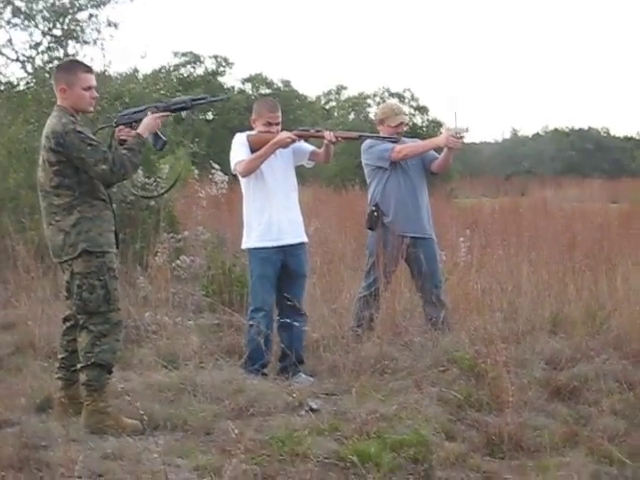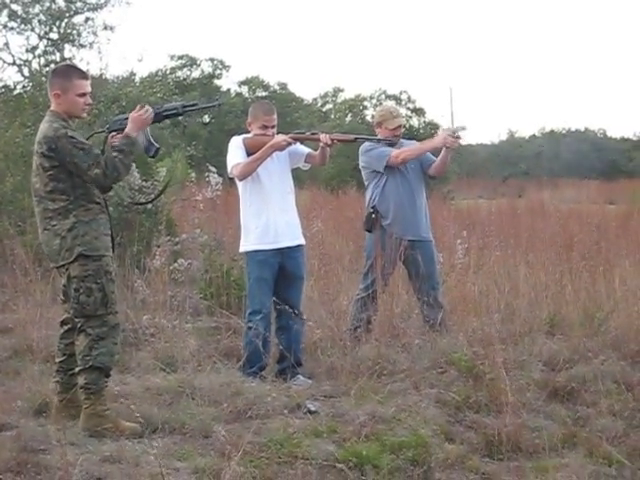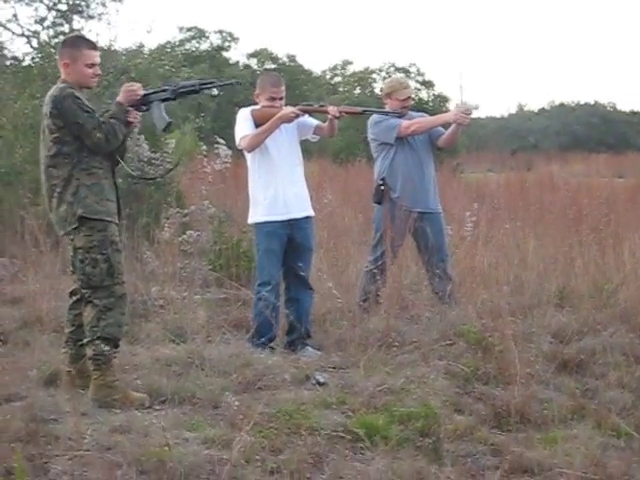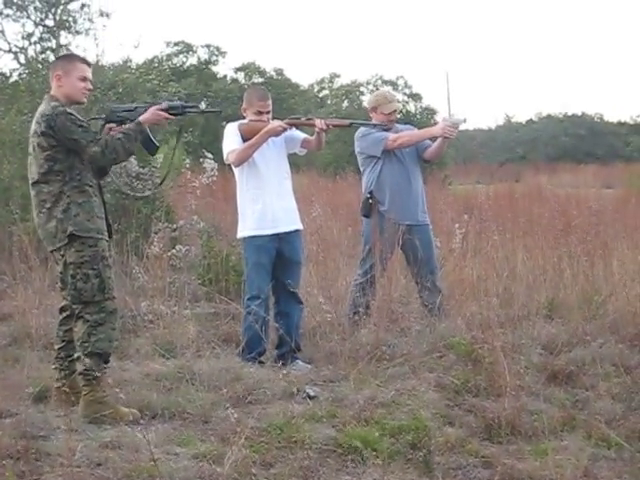
dt=0.5s
person 1, frame 1
left shoulder: (61, 127)
right shoulder: (66, 129)
left elbow: (98, 173)
right elbow: (112, 170)
left wrist: (120, 145)
right wrist: (141, 135)
left hip: (75, 238)
right hip: (87, 239)
left knee: (80, 317)
right knee: (103, 320)
left ankle: (68, 397)
right ankle: (95, 408)
person 1, frame 2
left shoulder: (55, 131)
right shoulder: (59, 134)
left elbow: (92, 179)
right elbow: (106, 173)
left wrist: (111, 150)
right wrist: (131, 133)
left hip: (72, 242)
right hip: (84, 243)
left knee: (77, 320)
right knee: (101, 323)
left ankle: (67, 400)
right ankle: (94, 411)
person 1, frame 3
left shoulder: (68, 100)
right shoulder: (64, 97)
left elbow: (104, 153)
right elbow: (103, 139)
left wrist: (124, 125)
right wrist: (121, 105)
left hip: (83, 209)
right hip: (89, 210)
left knee: (87, 290)
right knee: (108, 292)
left ankle: (77, 368)
right ankle: (103, 382)
person 1, frame 4
left shoulder: (49, 115)
right shoulder: (59, 115)
left elbow: (87, 165)
right elbow: (103, 154)
left wrist: (106, 139)
right wrist: (140, 124)
left hip: (64, 227)
right hip: (79, 227)
left knee: (75, 306)
right knee: (99, 308)
left ankle: (66, 385)
right ankle: (93, 398)
person 2, frame 1
left shoulder: (289, 142)
right shoulder: (242, 140)
left elbow: (322, 158)
right elbow: (243, 169)
left wrist: (328, 144)
right wrist: (274, 143)
left hip: (294, 238)
right hip: (262, 240)
left knee: (293, 308)
right knee: (261, 309)
left ankle: (291, 366)
right ankle: (254, 370)
person 2, frame 2
left shoulder: (285, 144)
right shoulder: (239, 143)
left elbow: (318, 161)
right elbow: (240, 173)
left wrist: (324, 147)
right wrist: (270, 147)
left hip: (292, 241)
right hip: (259, 243)
left knee: (291, 310)
right knee: (259, 311)
left ankle: (289, 369)
right ankle: (252, 373)
person 2, frame 3
left shoulder: (294, 116)
right shoulder: (247, 115)
left elbow: (326, 133)
right elbow: (247, 144)
left wrist: (332, 119)
right wrist: (278, 119)
left hip: (300, 212)
right hip: (268, 214)
left knee: (300, 280)
right knee: (268, 283)
left ankle: (298, 340)
right ankle: (261, 344)
person 2, frame 4
left shoulder: (281, 130)
right shoulder: (234, 130)
left elbow: (314, 146)
right elbow: (235, 159)
left wrist: (319, 132)
right wrist: (265, 133)
left hip: (289, 226)
right hip: (256, 228)
left knee: (290, 294)
right knee: (257, 296)
left ankle: (287, 354)
right ankle: (251, 358)
person 3, frame 1
left shoulder: (416, 144)
right shoulder: (371, 147)
left elbow: (437, 167)
right elbow: (400, 153)
left wrist: (449, 149)
right wrist: (438, 141)
left hip: (421, 228)
right hip: (387, 228)
left knee: (432, 284)
right knee: (374, 284)
left ankle: (442, 333)
right ankle: (359, 334)
person 3, frame 2
left shoulder: (414, 147)
right shoulder: (369, 150)
left elbow: (435, 170)
right elbow: (398, 158)
left wrist: (447, 150)
right wrist: (435, 142)
left hip: (419, 230)
right hip: (385, 230)
left knee: (430, 286)
right knee: (371, 286)
right ankle: (356, 336)
person 3, frame 3
left shoulder: (422, 118)
right shoulder: (377, 122)
left elbow: (443, 142)
right elbow: (408, 129)
left wrist: (457, 124)
right wrist: (447, 117)
left hip: (427, 202)
right hip: (393, 202)
left knee: (438, 258)
right knee: (380, 258)
left ankle: (449, 307)
right ankle: (365, 308)
person 3, frame 4
left shoulder: (409, 131)
right shoulder: (364, 135)
left elbow: (430, 155)
right elbow: (395, 142)
left wrist: (444, 137)
right wrist: (433, 131)
left hip: (416, 215)
right hip: (382, 216)
left knee: (428, 271)
right knee: (369, 271)
right ankle: (355, 321)
